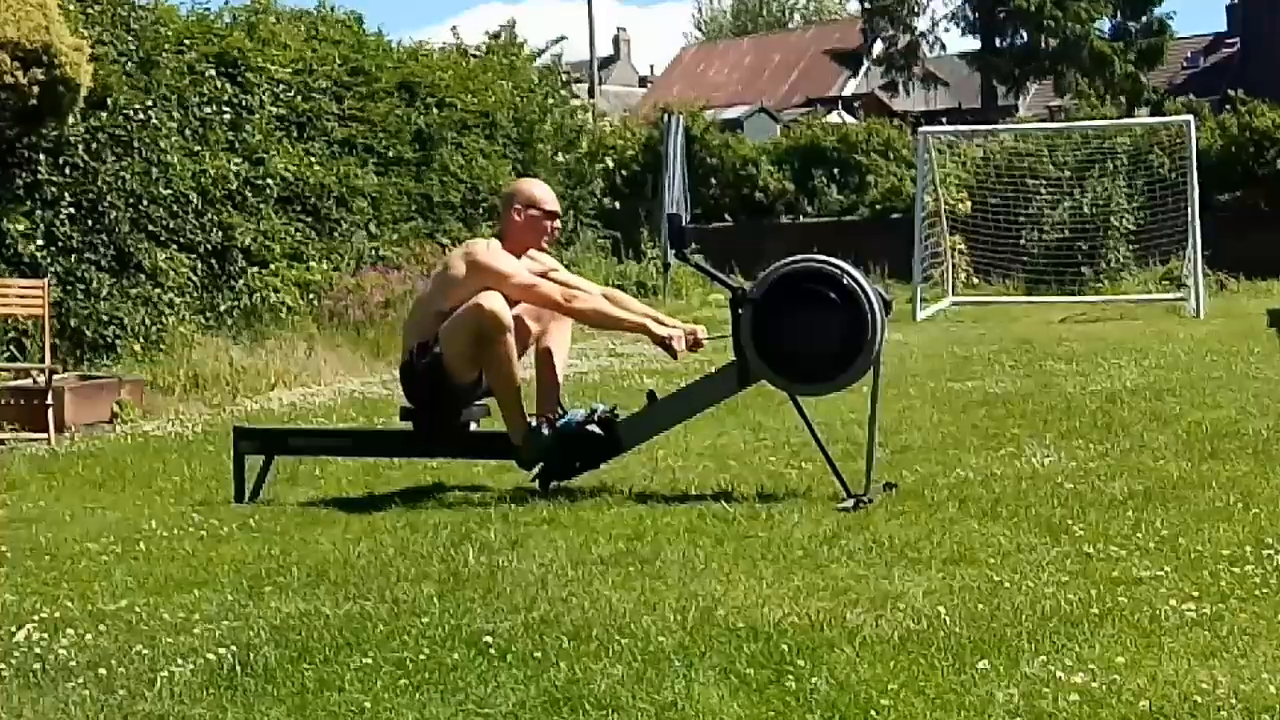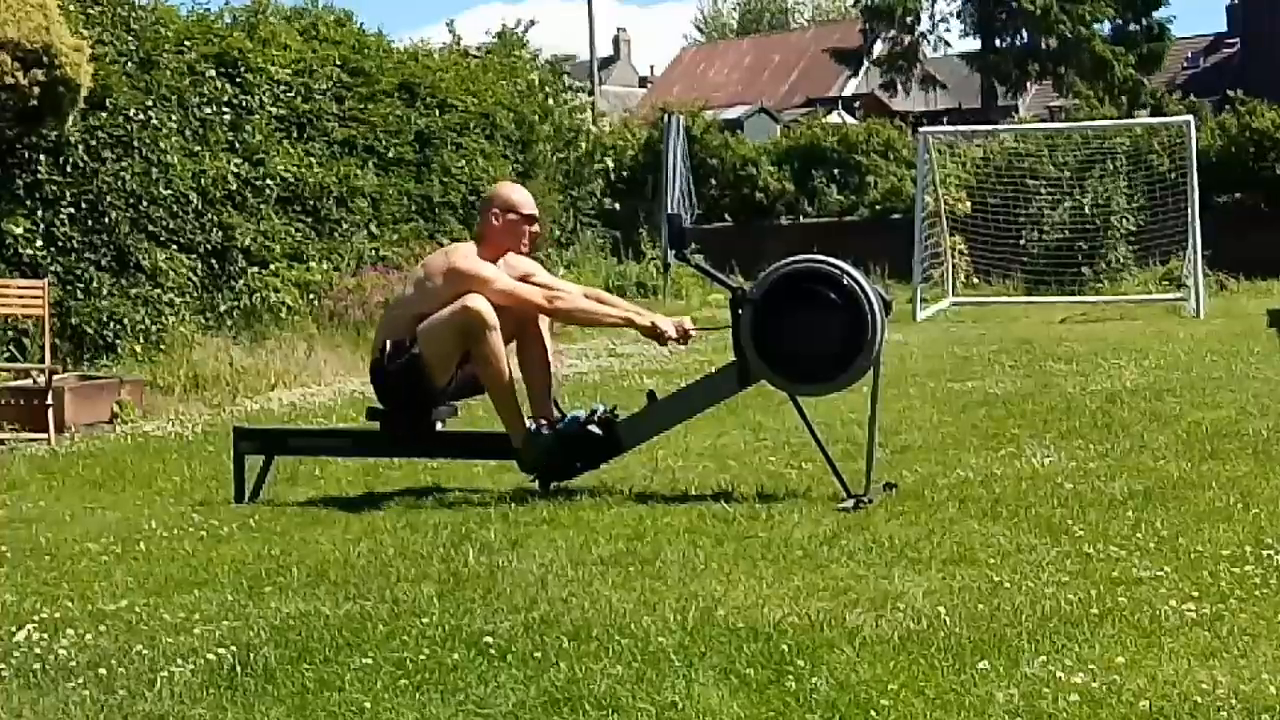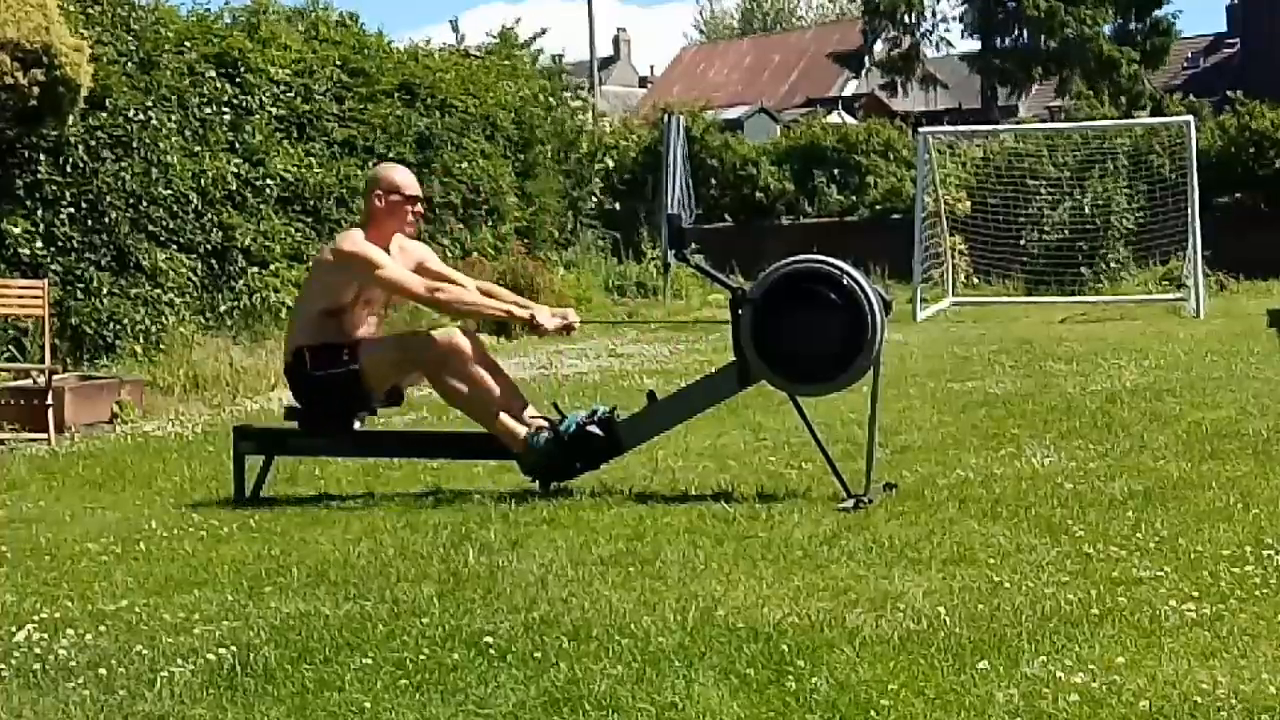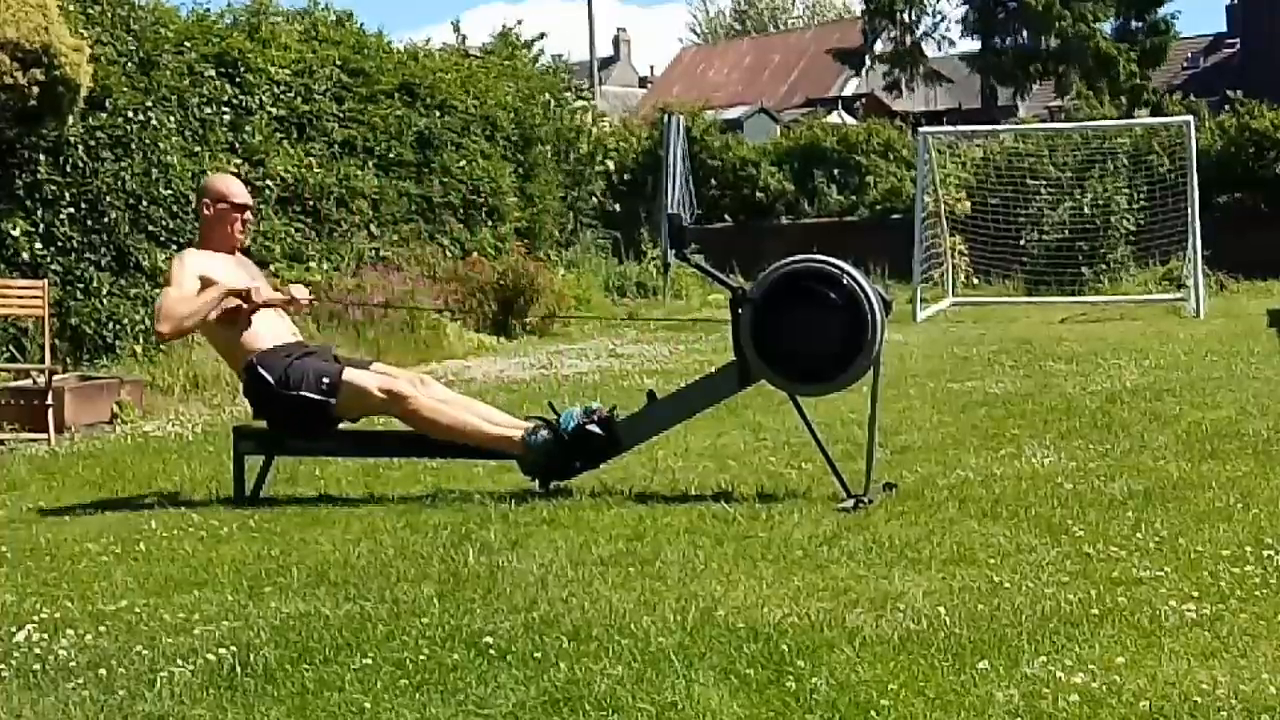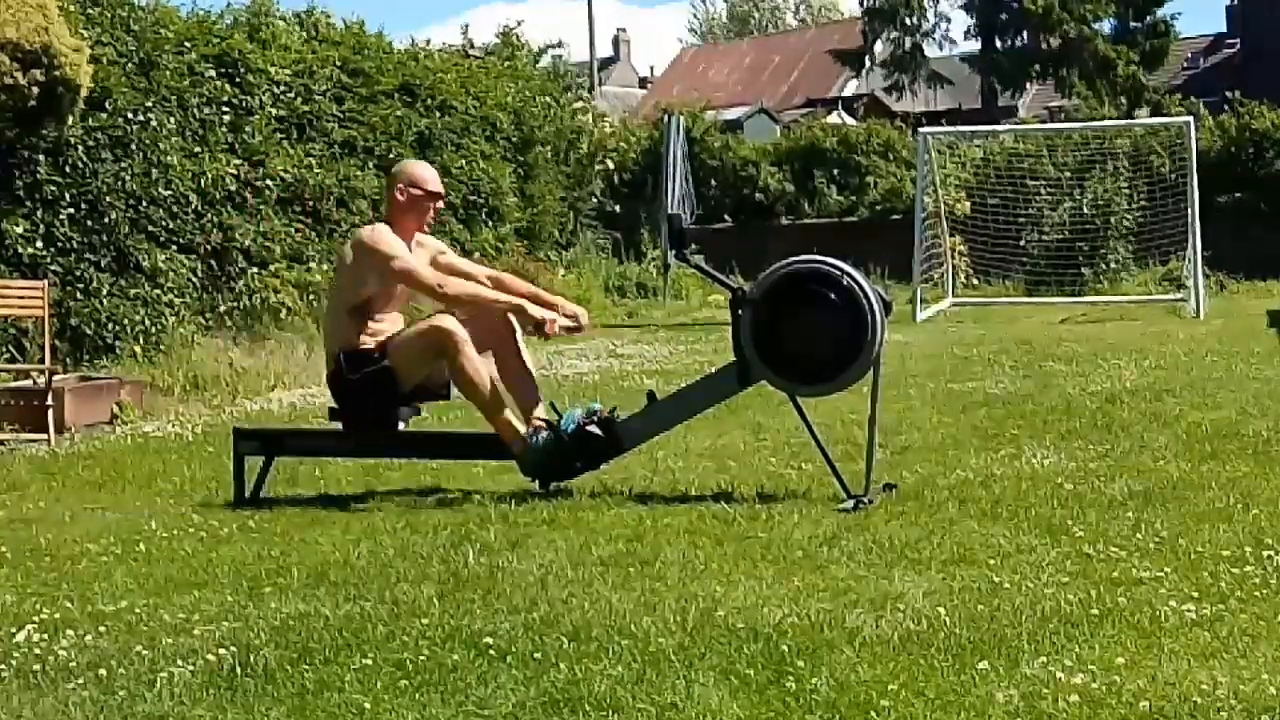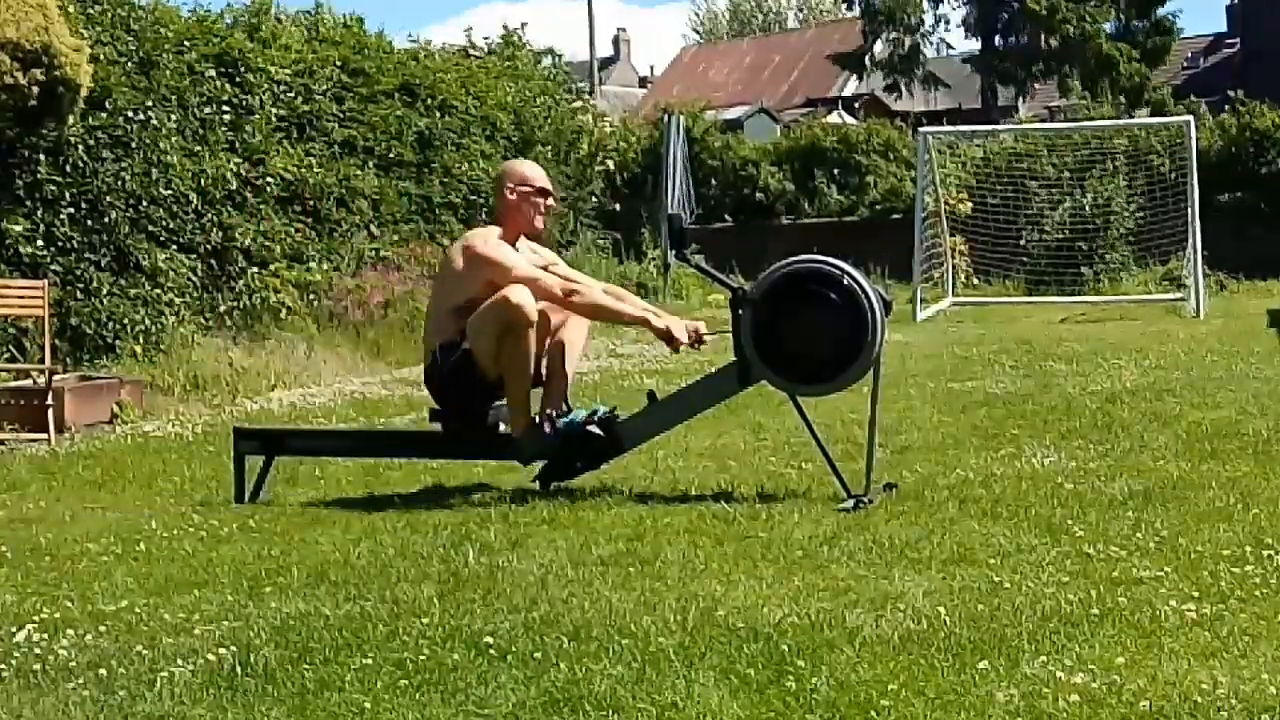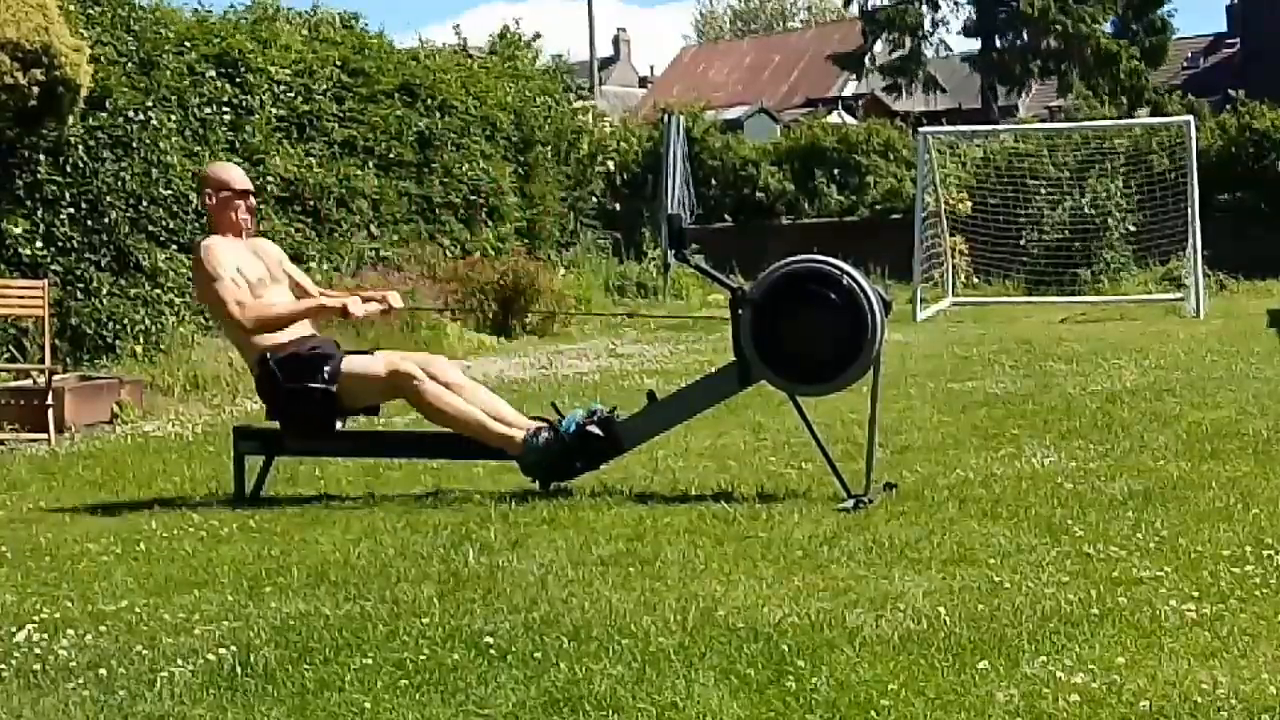
dt=0.7s
person 1, frame 1
left shoulder: (532, 261)
right shoulder: (483, 257)
left elbow: (602, 294)
right elbow: (570, 301)
left wrist: (673, 324)
right wrist: (648, 328)
left hip: (467, 374)
right hip: (427, 378)
left knee: (553, 311)
right knee: (489, 305)
left ankle: (545, 423)
right ankle: (523, 439)
person 1, frame 2
left shoulder: (512, 265)
right shoulder: (463, 265)
left elbow: (584, 294)
right elbow: (553, 304)
left wrist: (654, 317)
right wrist: (636, 322)
left hip: (440, 373)
right hip: (399, 377)
left knee: (531, 313)
right knee: (475, 309)
left ankle: (543, 424)
right ankle: (523, 441)
person 1, frame 3
left shoulder: (407, 250)
right shoulder: (353, 250)
left elbow: (474, 287)
right elbow: (432, 295)
left wrist: (538, 310)
right wrist: (523, 315)
left hip: (355, 364)
right hip: (315, 372)
left knee: (458, 342)
right knee: (431, 347)
left ankle: (541, 428)
right ankle: (528, 444)
person 1, frame 4
left shoulder: (239, 261)
right shoulder: (190, 263)
right elbow: (165, 326)
left wrist: (283, 298)
right wrist: (231, 293)
left hip: (309, 359)
right hip: (276, 374)
left knee: (421, 383)
right knee: (395, 394)
left ankle: (535, 431)
right ankle: (526, 445)
person 1, frame 5
left shoulder: (424, 246)
right shoulder: (373, 241)
left elbow: (490, 278)
right elbow: (442, 288)
left wrist: (556, 303)
right wrist: (521, 305)
left hip: (401, 368)
right hip: (356, 377)
left knee: (501, 317)
right knee: (448, 326)
left ankle: (539, 425)
right ankle: (525, 443)
person 1, frame 6
left shoulder: (531, 253)
right shoulder: (482, 247)
left elbow: (600, 290)
right elbow: (568, 292)
left wrist: (669, 319)
right wrist: (649, 321)
left hip: (491, 370)
right hip: (451, 375)
left knee: (574, 309)
right knee: (516, 298)
left ankle: (552, 416)
right ankle: (523, 433)
person 1, frame 7
left shoulder: (263, 248)
right shoulder: (215, 253)
left elbow: (314, 297)
right elbow: (246, 318)
left wrist: (367, 299)
right wrist: (330, 305)
left hip: (316, 354)
right hip: (287, 374)
left knee: (437, 367)
right knee: (405, 374)
left ankle: (543, 432)
right ankle: (527, 444)
